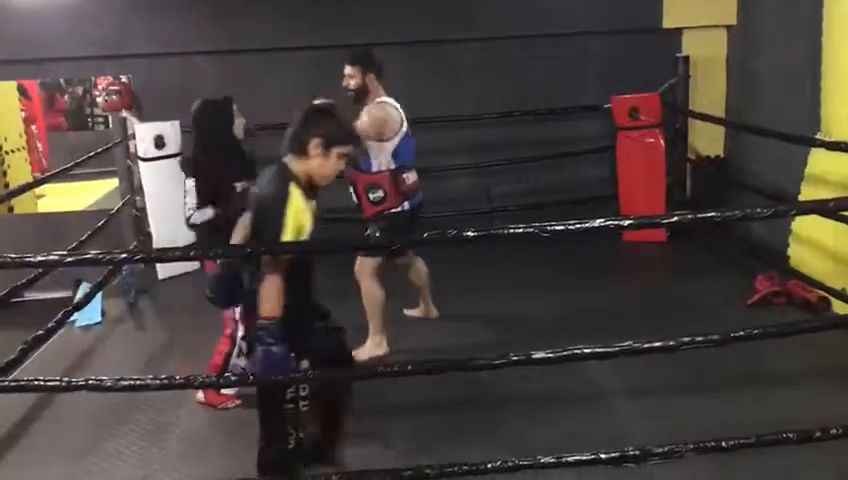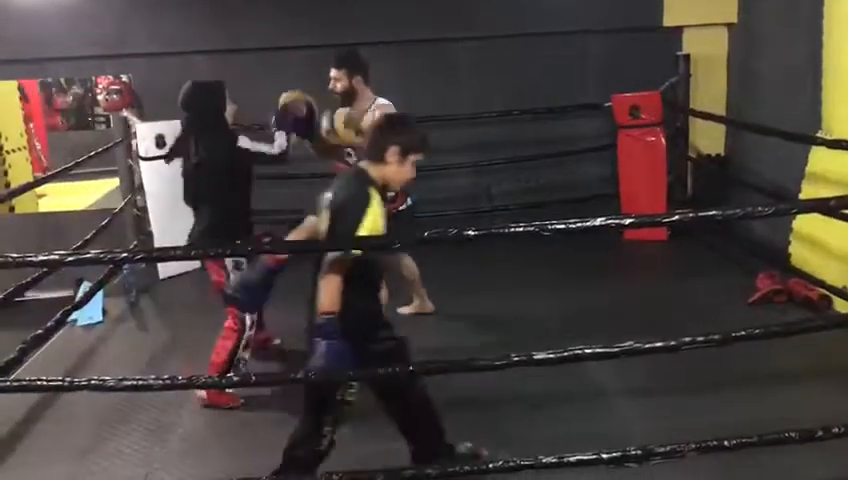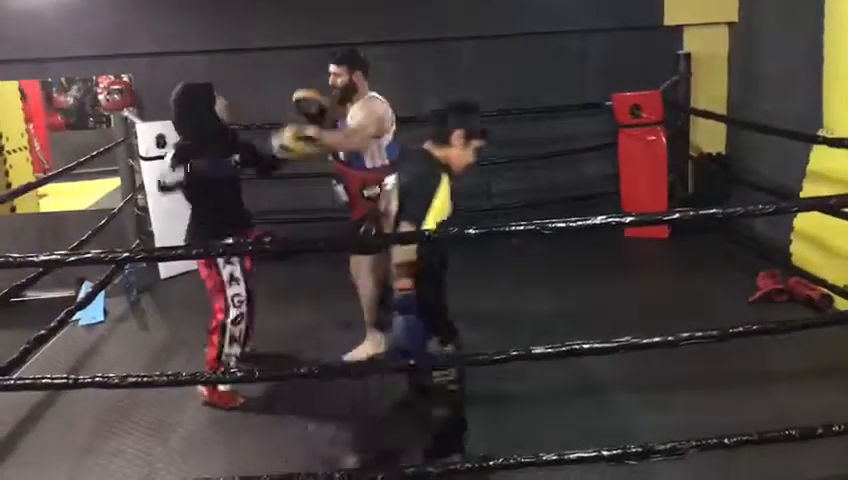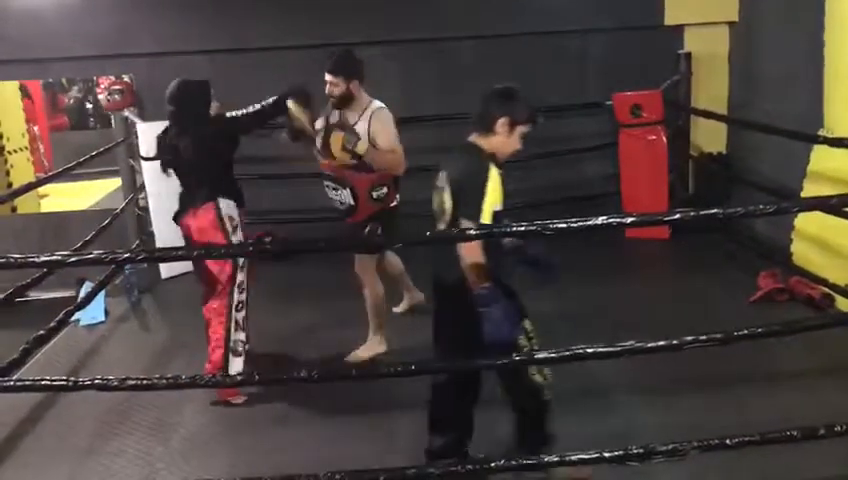
dt=0.2s
person 1, frame 1
left shoulder: (282, 181)
right shoulder: (286, 197)
left elbow: (245, 226)
right elbow: (271, 269)
right wrist: (269, 337)
left hip: (299, 311)
right hip: (281, 319)
left knee: (339, 365)
right knee: (286, 407)
person 1, frame 2
left shoulder: (349, 184)
right shoulder: (363, 200)
left elbow: (317, 233)
right elbow: (334, 267)
right wrist: (327, 331)
left hip: (363, 314)
right hip: (350, 323)
left knee: (402, 382)
right knee: (325, 409)
person 1, frame 3
left shoulder: (407, 169)
right shoulder: (433, 179)
left elbow: (390, 229)
right elbow: (406, 245)
right wrist: (407, 305)
left hip: (410, 297)
right hip: (420, 301)
left knee: (441, 379)
right knee: (439, 389)
left ankle: (444, 451)
person 1, frame 4
left shoulder: (457, 164)
right shoulder: (484, 171)
right elbow: (469, 240)
right wrist: (488, 299)
left hip: (448, 287)
right hip: (476, 290)
left knee: (454, 374)
right knee: (528, 374)
left ankle: (445, 455)
right ankle: (535, 456)
person 2, frame 1
left shoulder: (232, 156)
right shoulder: (201, 167)
right elbow: (194, 217)
right wrist: (231, 206)
right knee: (241, 319)
right ankle: (213, 388)
person 2, frame 2
left shoulder: (195, 143)
right shoulder: (222, 145)
right elbow: (276, 151)
left hip: (224, 236)
right hip: (221, 241)
right knee: (244, 313)
left ankle: (257, 338)
right ankle: (215, 386)
person 2, frame 3
left shoulder: (228, 141)
right shoulder: (188, 147)
left elbow: (265, 165)
right elbow: (165, 182)
right wrist: (192, 171)
left hip: (234, 230)
right hip: (213, 236)
left knee: (243, 295)
right knee: (233, 307)
left ankle: (233, 349)
right ankle: (215, 385)
person 2, frame 4
left shoulder: (173, 136)
right shoulder: (205, 130)
right elbow: (259, 115)
right wrist: (289, 97)
left hip: (191, 215)
right hip: (215, 212)
left knee: (215, 292)
right knee: (232, 292)
left ankle: (222, 353)
right ankle: (224, 377)
person 3, frame 1
left shoulder: (378, 113)
right shoulder: (379, 109)
right elbow: (362, 141)
left hip: (391, 206)
right hip: (401, 201)
left knee: (365, 269)
right knee: (407, 256)
left ankle: (377, 341)
right ankle: (427, 307)
person 3, frame 2
left shoulder: (382, 113)
right shoulder: (347, 113)
left wrist: (345, 137)
left hip: (389, 204)
right knee: (396, 253)
right ankle: (421, 300)
person 3, frame 3
left shoulder: (372, 108)
right shoulder: (348, 105)
left elbow: (351, 141)
left wrist: (310, 133)
right wrist: (320, 102)
left hip: (376, 199)
right hip: (366, 199)
left knee: (361, 267)
right knee: (384, 255)
left ankle: (374, 339)
person 3, frame 4
left shoulder: (378, 116)
right shoulder: (334, 110)
left elbow: (397, 166)
right elbow: (317, 142)
left wrist: (358, 148)
right wrist: (320, 137)
left hip: (376, 202)
right hip: (355, 202)
left knee: (365, 268)
right knee: (380, 252)
left ankle: (376, 339)
right ankle: (412, 294)
